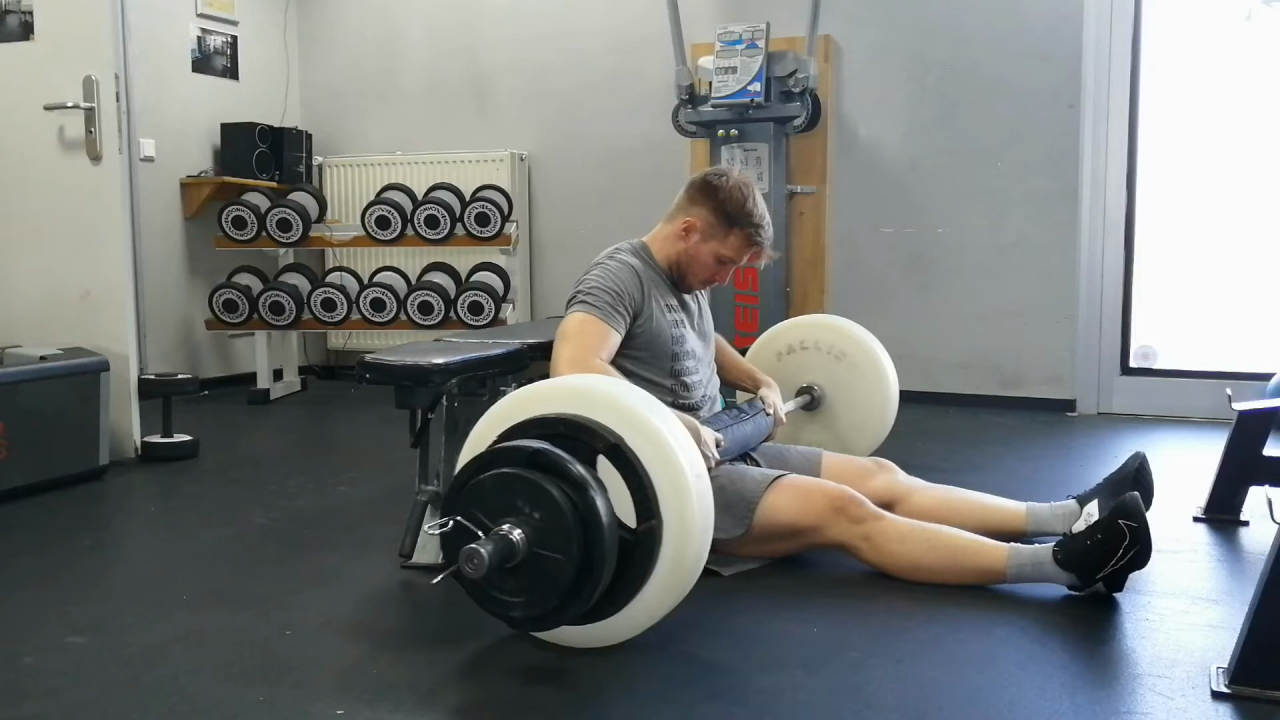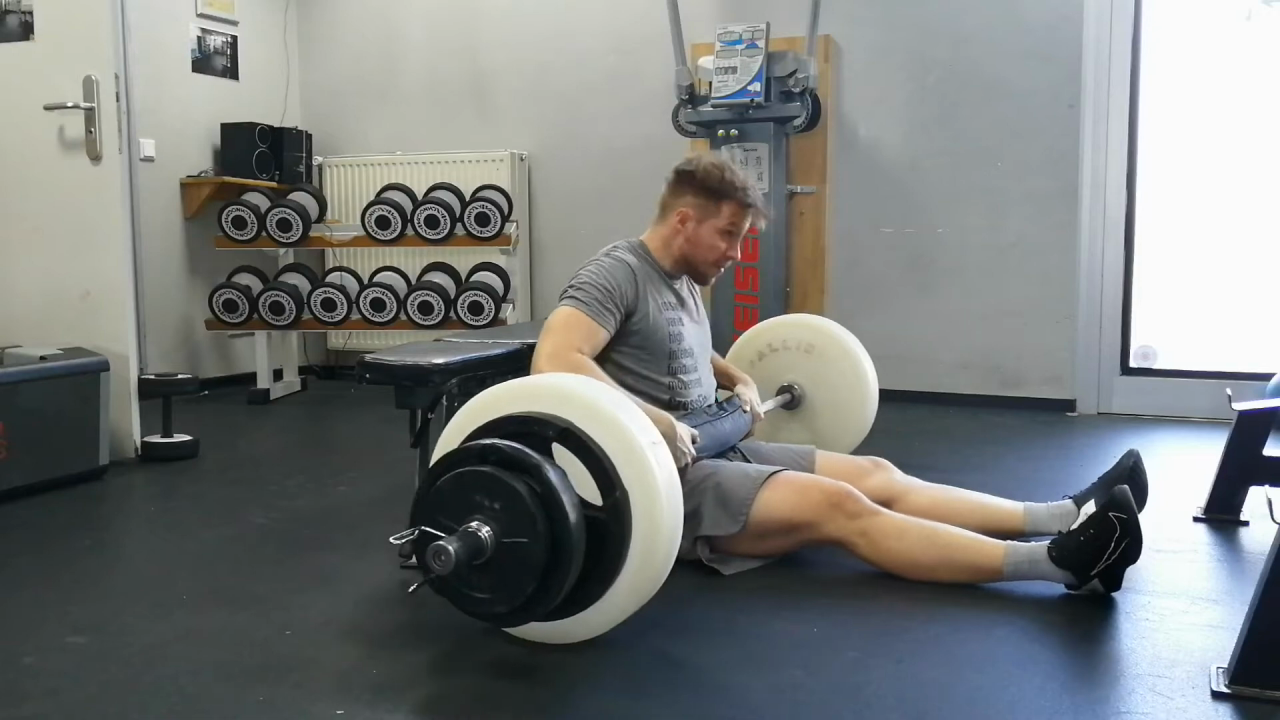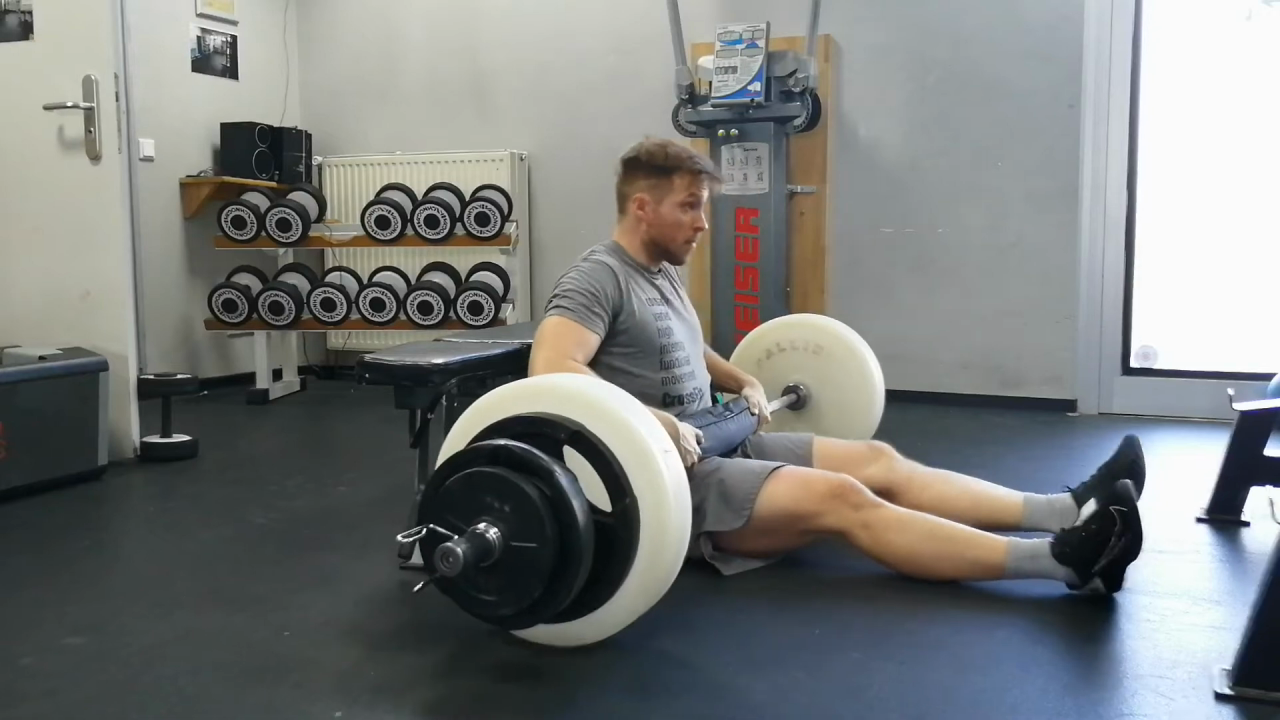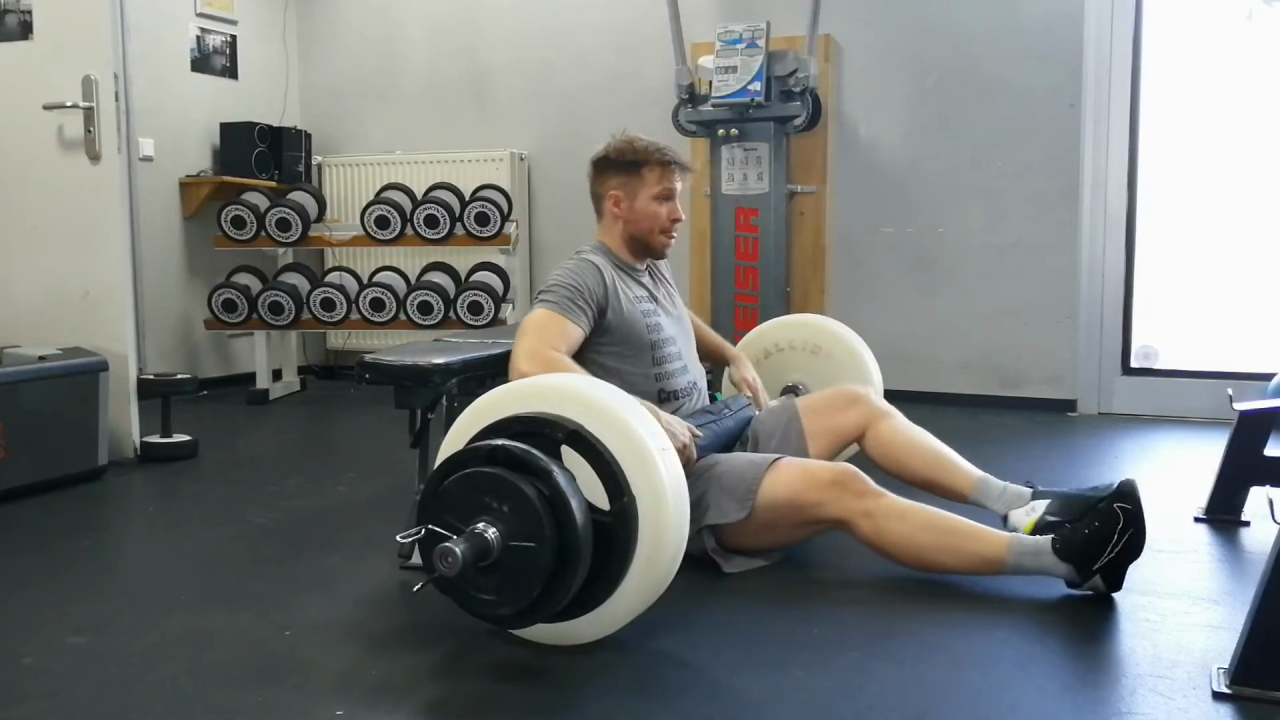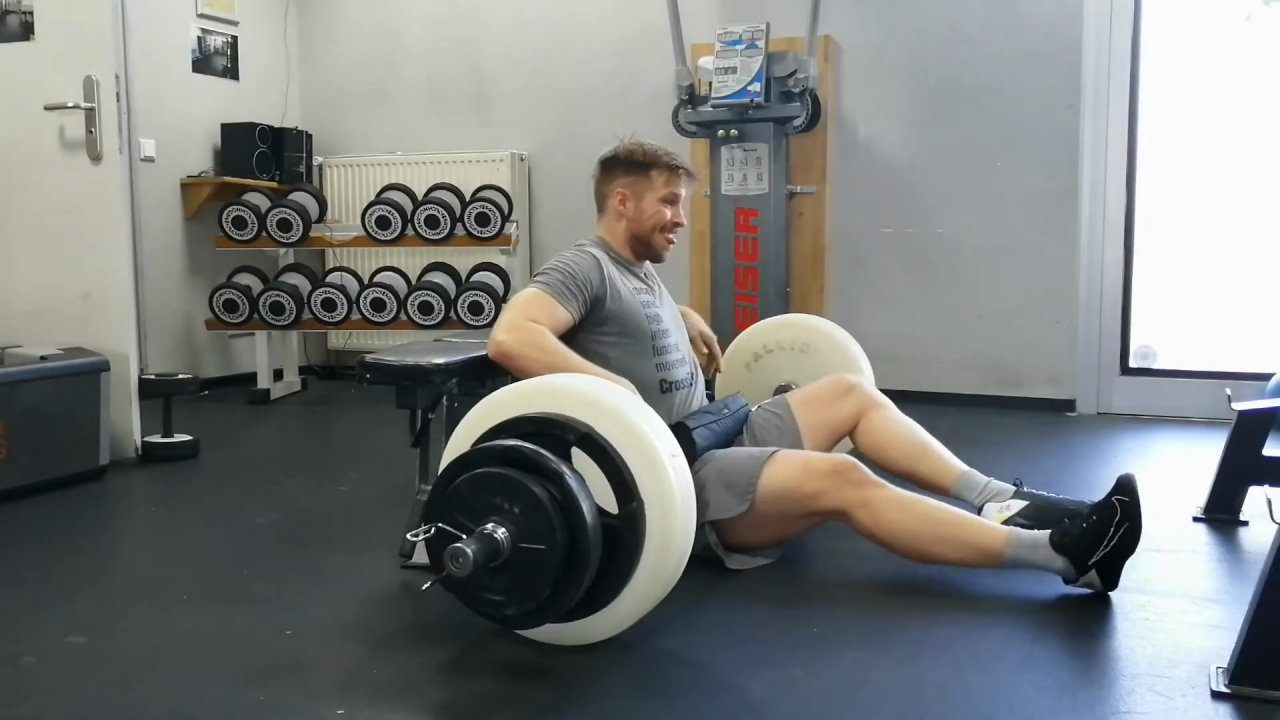
dt=0.4s
person 1, frame 1
left shoulder: (683, 276)
right shoulder: (618, 278)
right elbow: (572, 372)
left wrist: (762, 382)
right wrist: (678, 425)
left hip: (719, 455)
left knee: (879, 476)
right knee: (842, 510)
left ankle: (1069, 516)
right ankle: (1064, 564)
person 1, frame 2
left shoulder: (677, 277)
right shoulder: (616, 276)
right elbow: (552, 363)
left wrist: (738, 379)
right wrist: (654, 424)
left hip: (715, 454)
left knee: (876, 476)
right knee: (839, 507)
left ankle: (1065, 516)
right ankle: (1059, 562)
person 1, frame 3
left shoulder: (659, 271)
right shoulder: (597, 279)
right elbow: (549, 372)
left wrist: (743, 381)
right wrist: (656, 426)
left hip: (715, 451)
left knee: (877, 461)
right knee: (841, 500)
left ankle: (1066, 511)
right ankle: (1063, 561)
person 1, frame 4
left shoulder: (650, 268)
right shoulder: (584, 279)
right elbow: (530, 366)
left wrist: (732, 356)
right wrist: (642, 416)
left hip: (719, 443)
left knee: (857, 402)
right knee: (841, 489)
left ankle: (1024, 507)
right ankle: (1065, 559)
person 1, frame 5
left shoulder: (635, 266)
right shoulder: (582, 268)
right elbow: (508, 339)
left wrist: (685, 317)
right wrist: (612, 390)
left hip: (712, 440)
left knee: (851, 393)
right knee: (841, 480)
left ankle: (1002, 503)
right ankle: (1060, 554)
